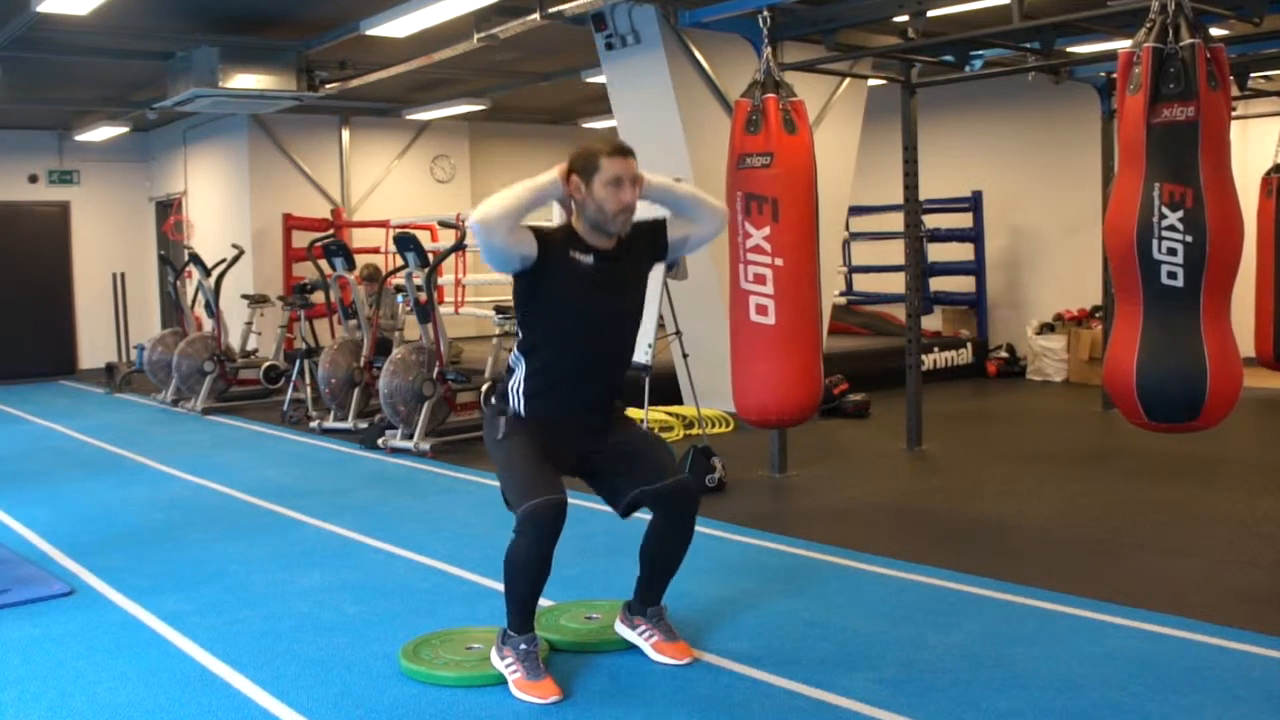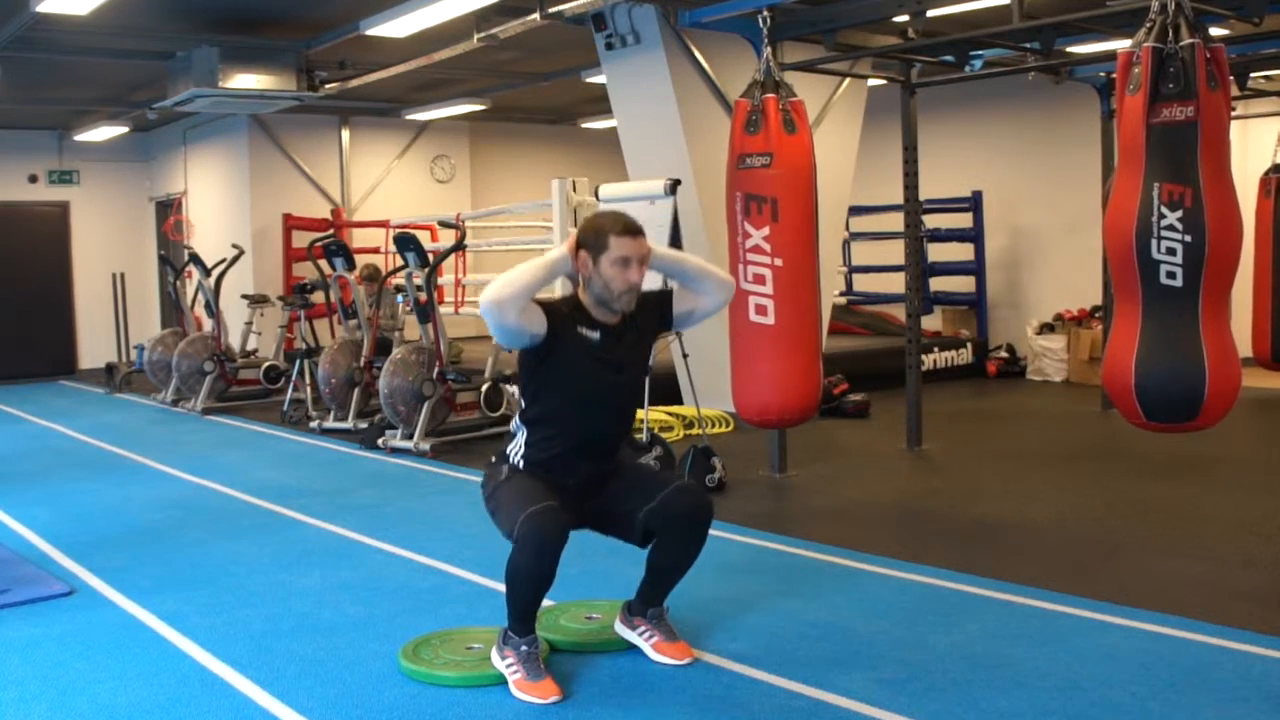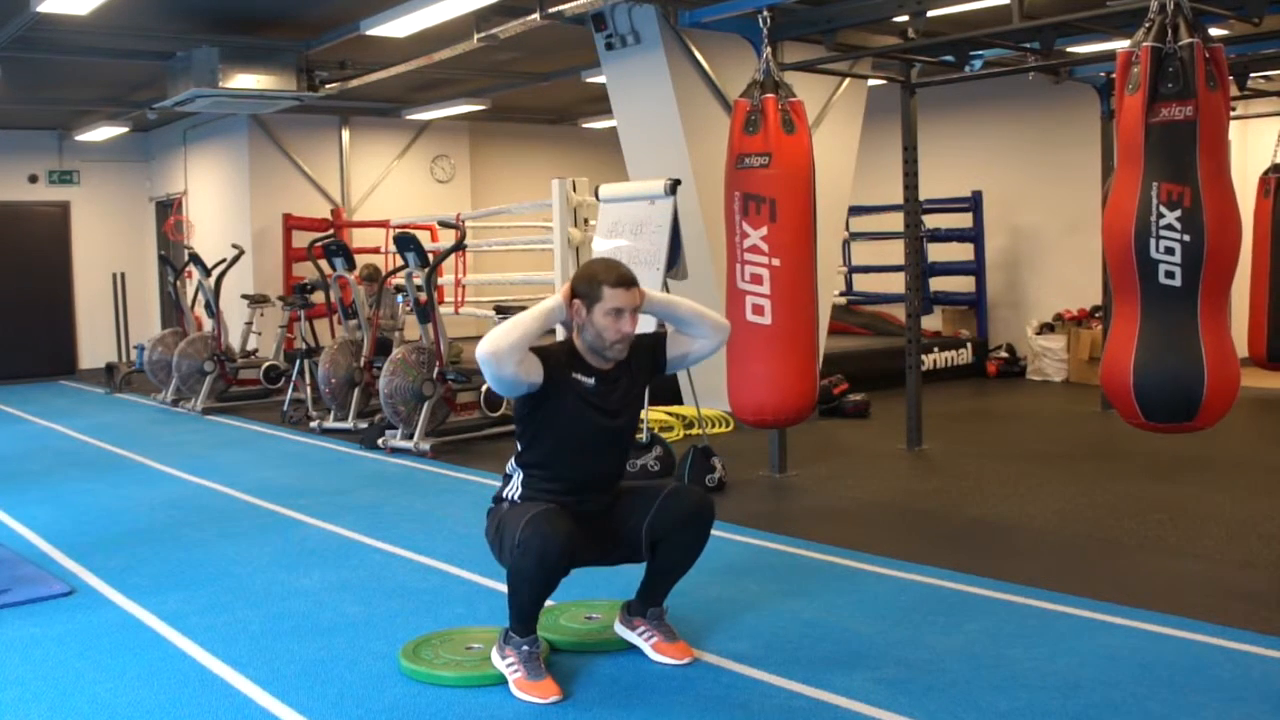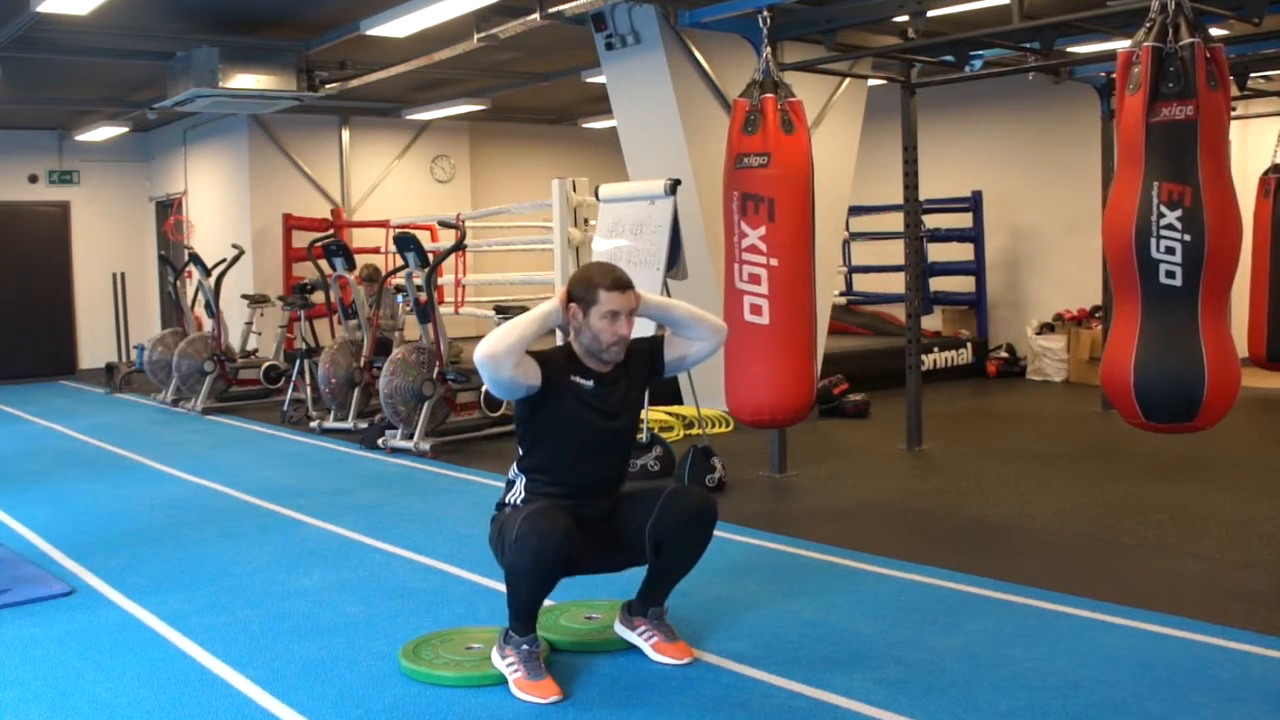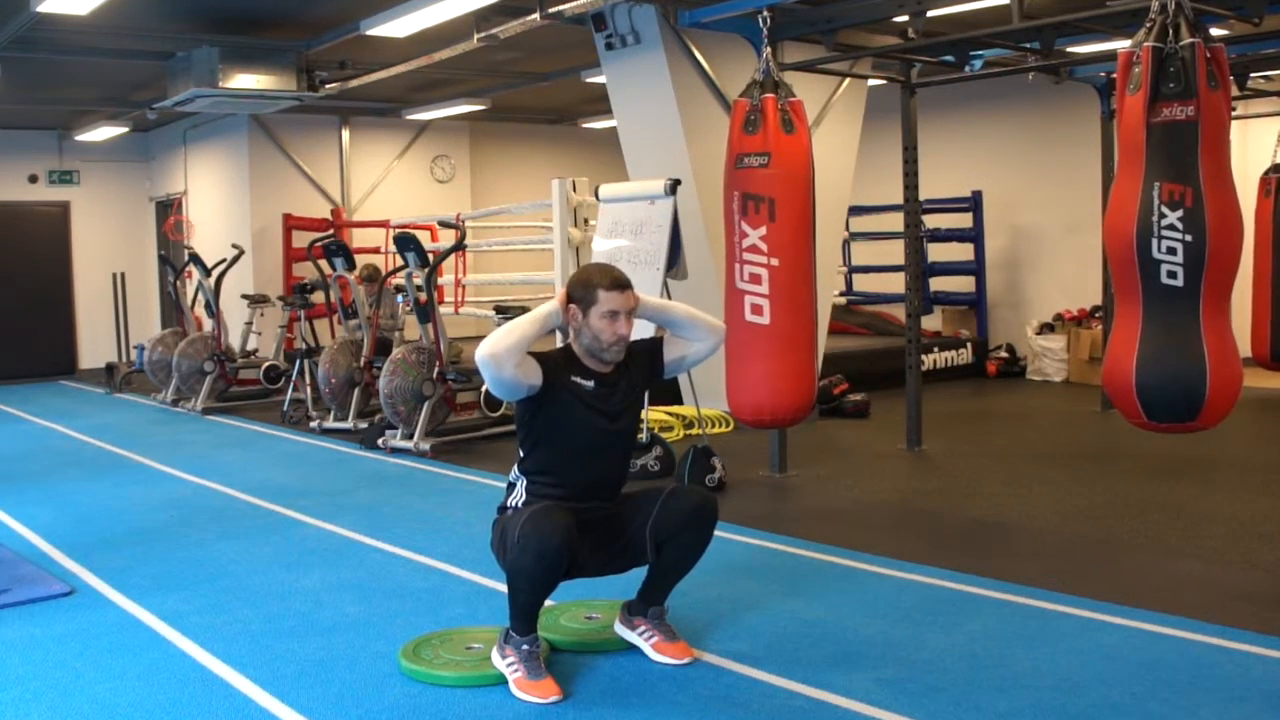
dt=0.4s
person 1, frame 1
left shoulder: (640, 243)
right shoulder: (544, 251)
left elbow: (713, 216)
right elbow: (485, 225)
left wrist: (649, 183)
right wrist: (549, 183)
left hip: (601, 420)
right hip: (527, 422)
left knee: (679, 494)
right knee: (543, 514)
left ankle: (642, 614)
right ankle: (515, 642)
person 1, frame 2
left shoulder: (646, 314)
right shoulder: (551, 323)
left elbow: (720, 289)
right elbow: (494, 305)
left wrist: (656, 254)
right wrist: (558, 257)
left hip: (604, 475)
right hip: (527, 477)
left knee: (690, 507)
right knee: (543, 529)
left ankle: (643, 614)
right ankle: (516, 643)
person 1, frame 3
left shoulder: (640, 357)
right shoulder: (547, 367)
left elbow: (715, 332)
right elbow: (492, 355)
left wrist: (648, 300)
right wrist: (553, 306)
left hip: (604, 512)
right hip: (528, 516)
left knee: (692, 509)
right knee: (548, 536)
left ankle: (641, 615)
right ankle: (517, 643)
person 1, frame 4
left shoulder: (638, 360)
right shoulder: (546, 371)
left elbow: (712, 333)
right elbow: (489, 357)
left wrist: (646, 302)
right wrist: (550, 310)
left hip: (607, 519)
right hip: (533, 522)
left knee: (694, 510)
right knee: (545, 532)
left ankle: (642, 615)
right ankle: (517, 643)
person 1, frame 5
left shoulder: (638, 362)
right shoulder: (546, 373)
left elbow: (711, 334)
right elbow: (491, 357)
left wrist: (643, 304)
right wrist: (550, 310)
left hip: (608, 521)
right hip: (533, 524)
left knee: (696, 508)
right knee: (548, 532)
left ankle: (642, 615)
right ankle: (518, 643)
